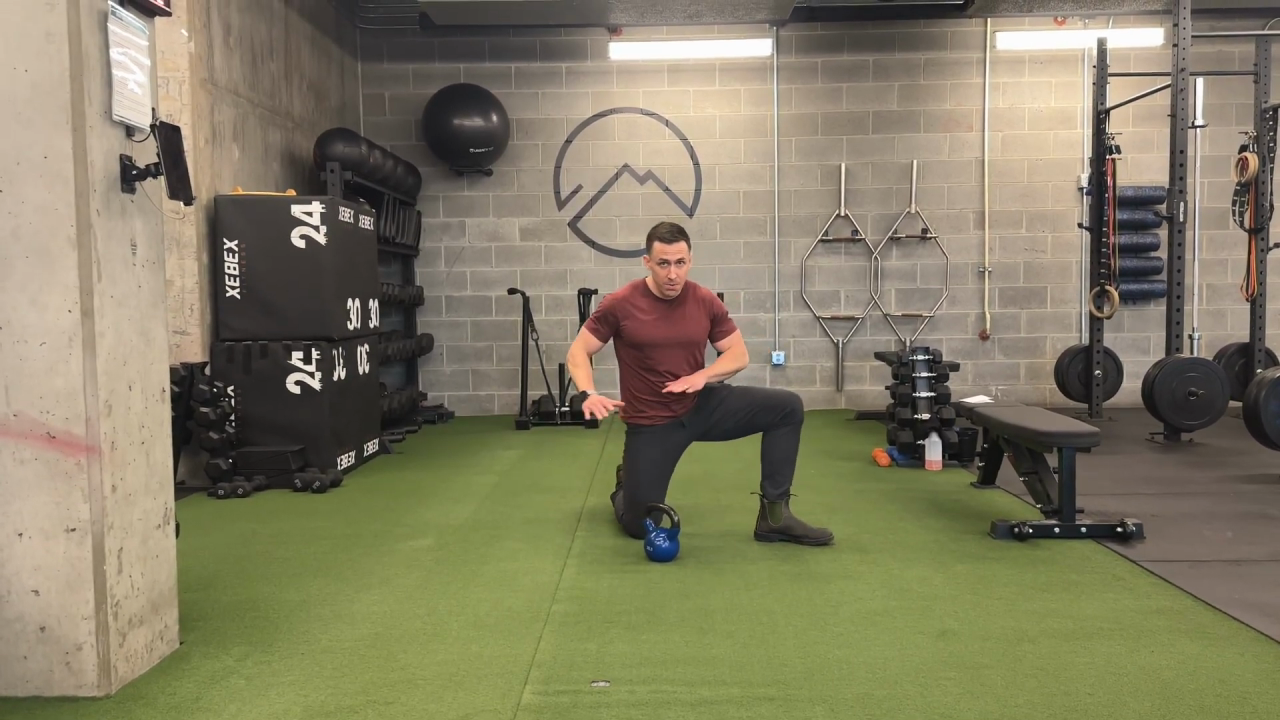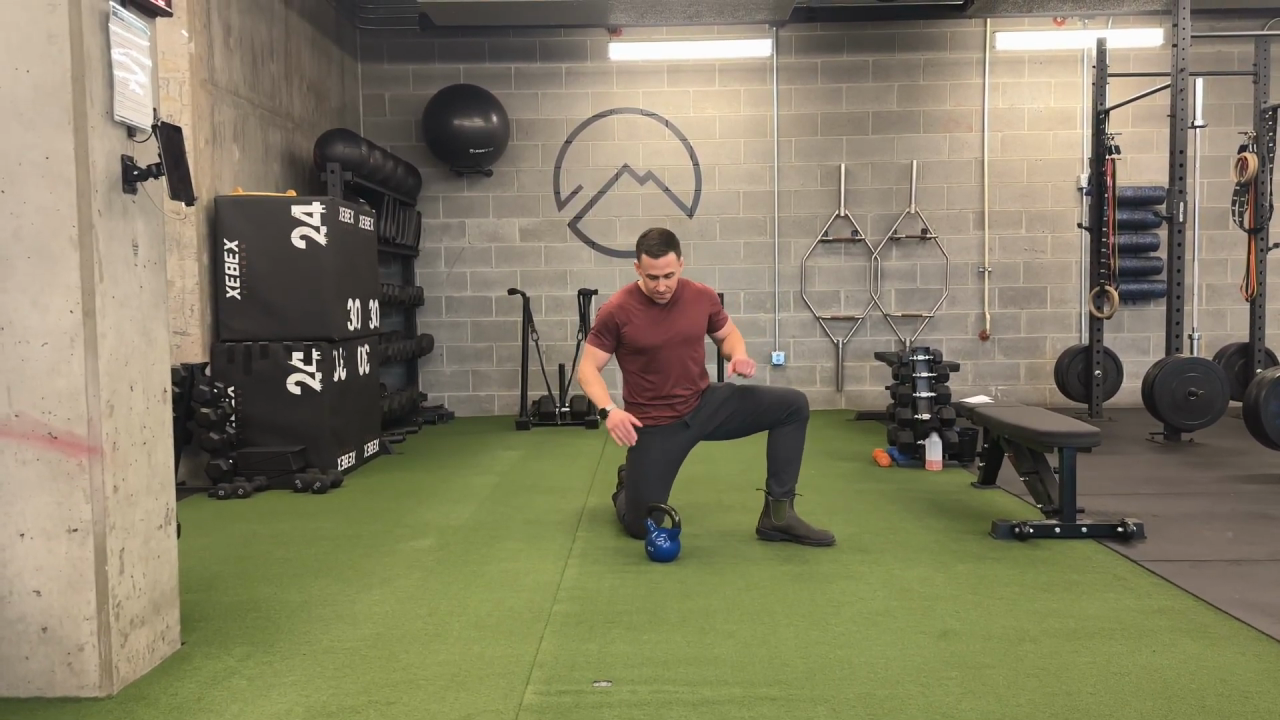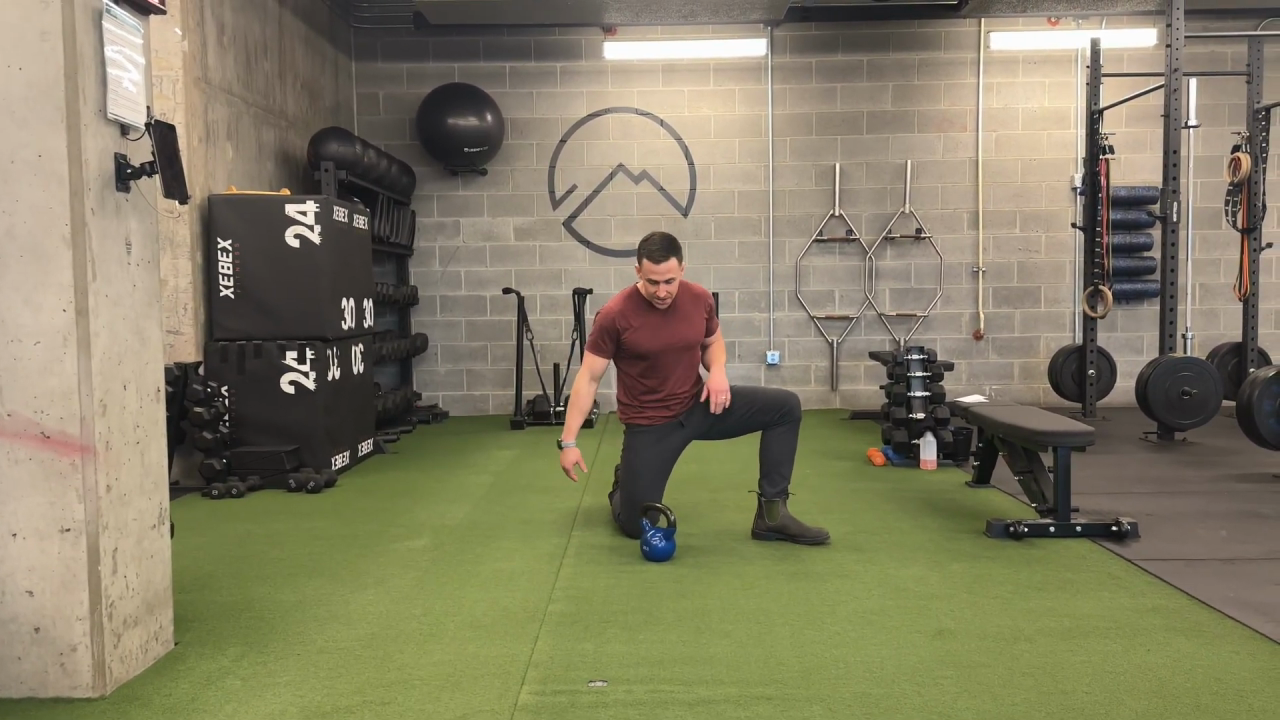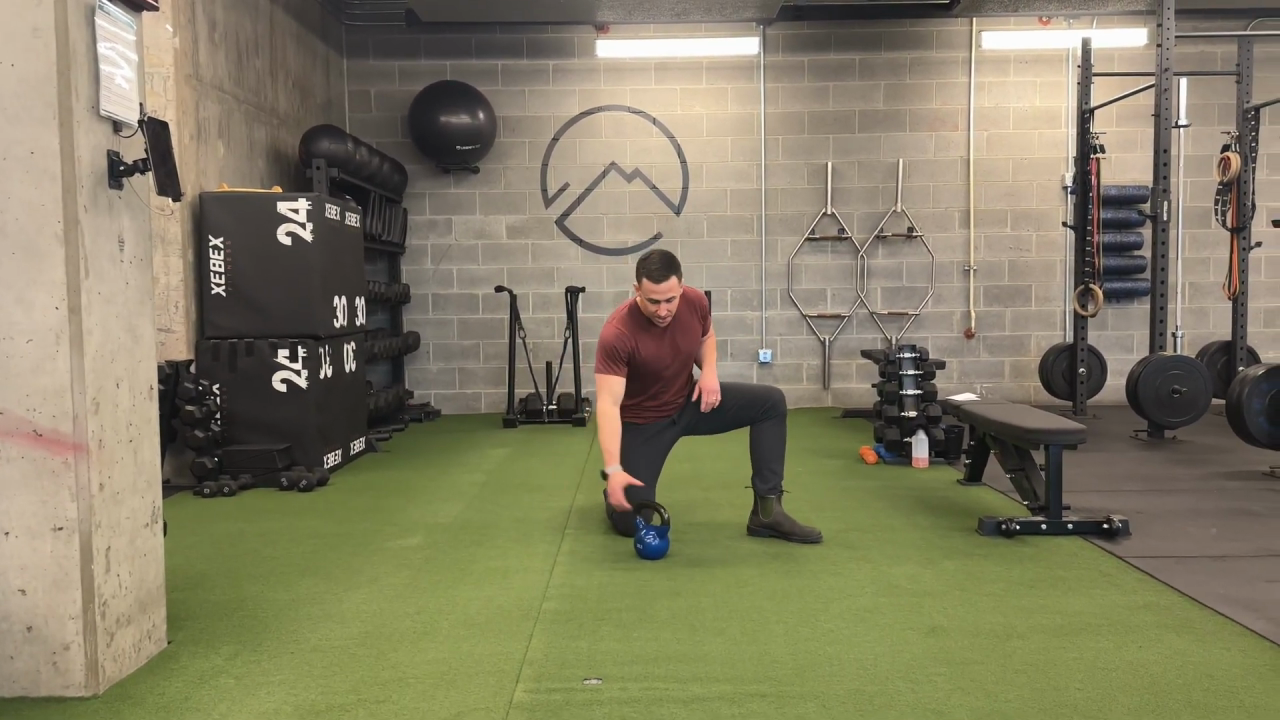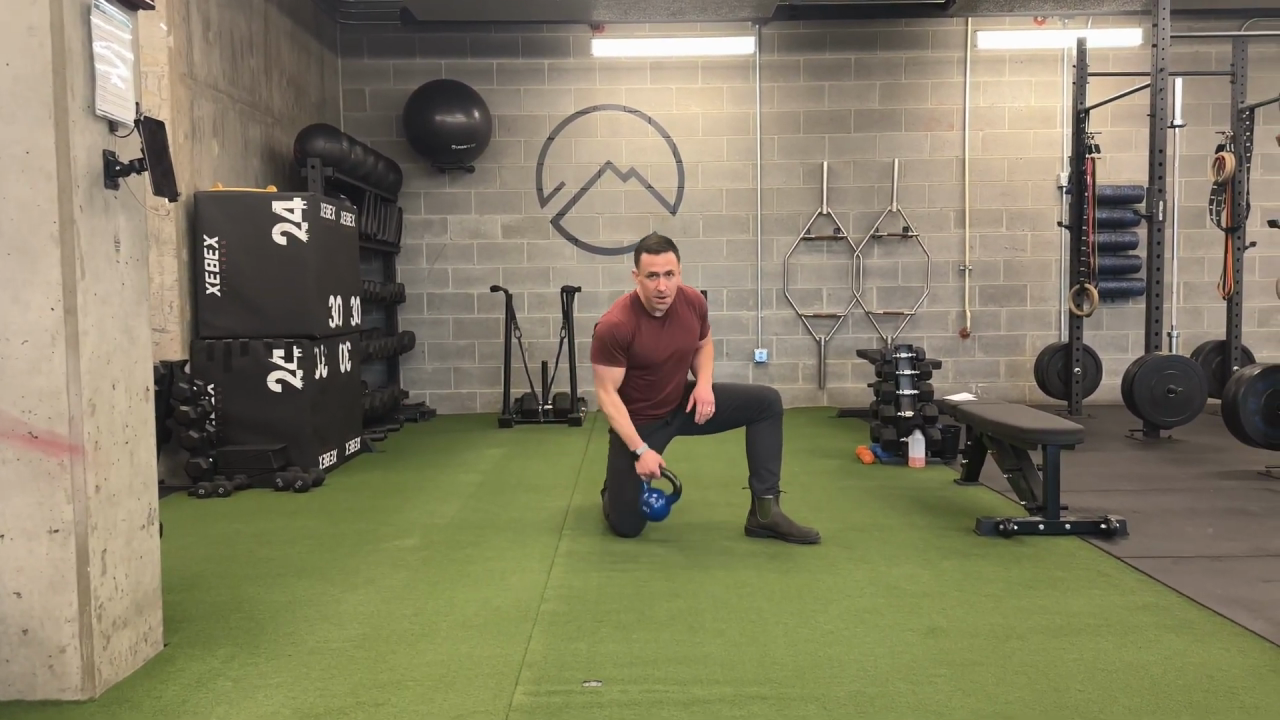
dt=0.4s
person 1, frame 1
left shoulder: (706, 302)
right shoulder: (619, 304)
left elbow: (737, 354)
right elbow: (578, 352)
left wrist: (703, 376)
right wrist: (590, 393)
left hip: (701, 406)
right hip: (651, 424)
left knee: (787, 407)
right knee: (640, 526)
left ankle: (774, 514)
right ankle: (626, 487)
person 1, frame 2
left shoulder: (702, 296)
right shoulder: (616, 311)
left elbow: (727, 333)
right elbow: (588, 369)
left wrist: (738, 355)
right wrist: (609, 410)
left hip: (705, 403)
right hip: (655, 424)
left knee: (793, 405)
right knee: (641, 525)
left ankle: (778, 514)
right ankle: (627, 489)
person 1, frame 3
left shoulder: (699, 298)
right shoulder: (614, 315)
right elbow: (588, 378)
left wrist: (716, 371)
right wrist: (568, 441)
left hip: (699, 404)
right hip: (649, 424)
left knee: (785, 406)
right knee: (636, 525)
left ankle: (772, 514)
right ankle: (624, 486)
person 1, frame 4
left shoulder: (696, 302)
right shoulder: (616, 334)
right elbow: (608, 405)
left wrist: (709, 371)
right wrist: (612, 470)
left hip: (689, 402)
right hip: (643, 421)
left knee: (770, 402)
right knee: (629, 522)
left ankle: (767, 511)
right ankle: (619, 487)
person 1, frame 5
left shoulder: (693, 303)
right shoulder: (615, 325)
right elbow: (607, 394)
left wrist: (704, 383)
right wrist: (639, 451)
left hip: (683, 403)
right hip: (637, 421)
left knee: (766, 402)
right knee: (627, 524)
left ankle: (764, 512)
right ankle: (617, 485)
